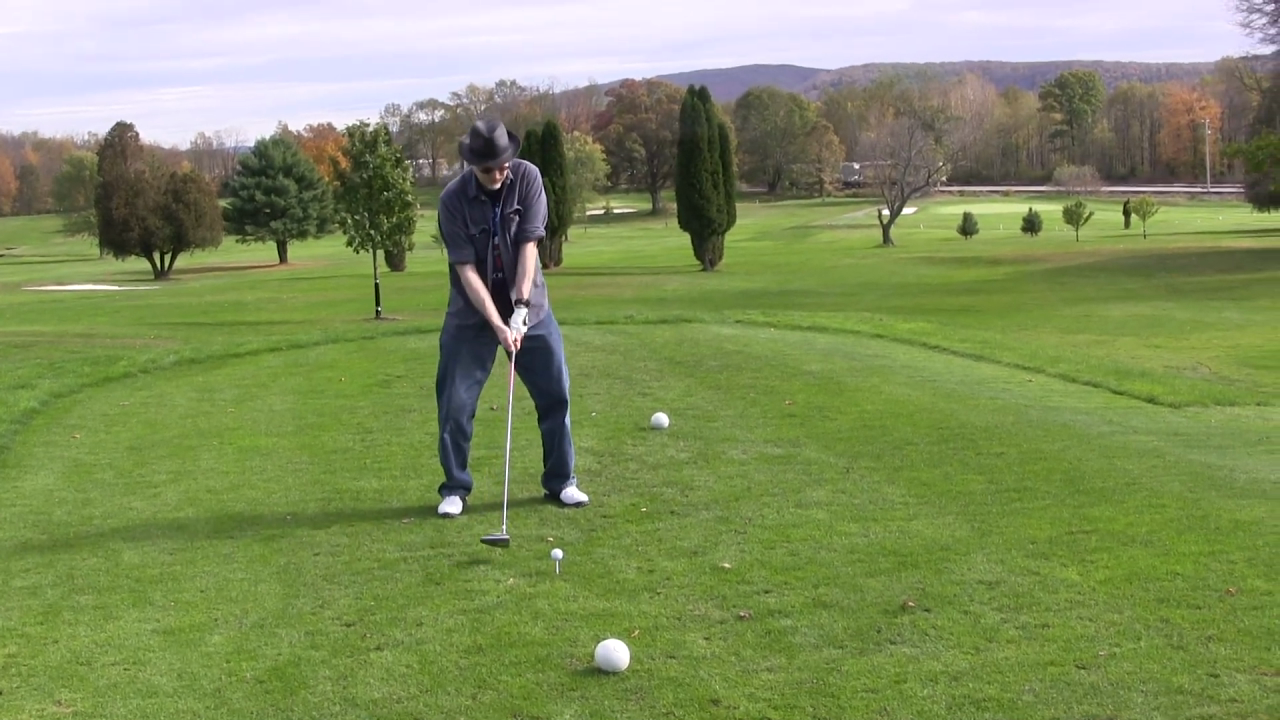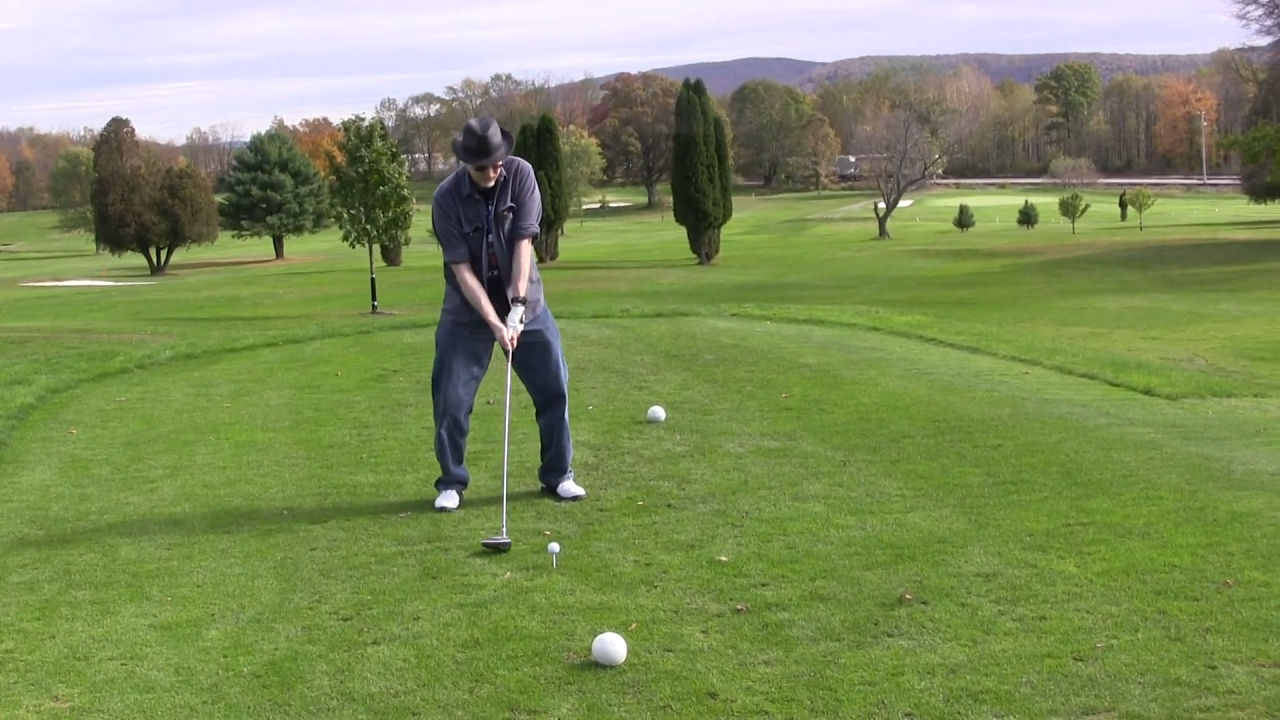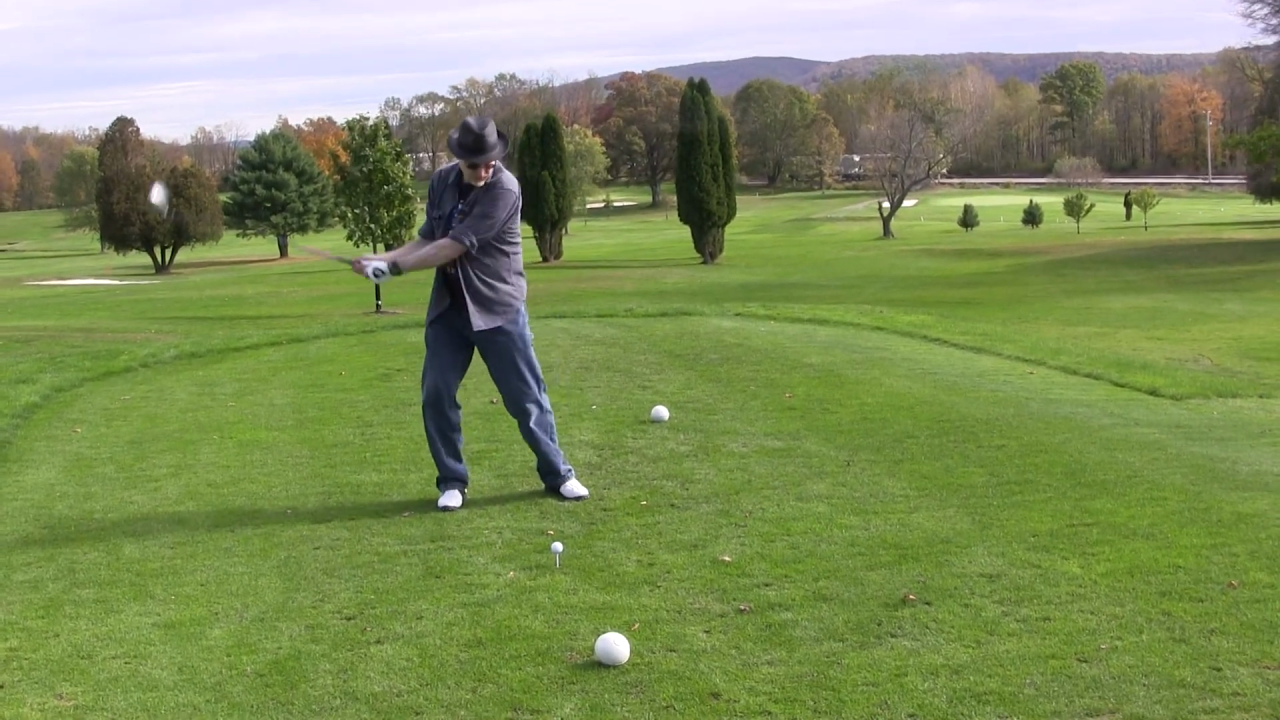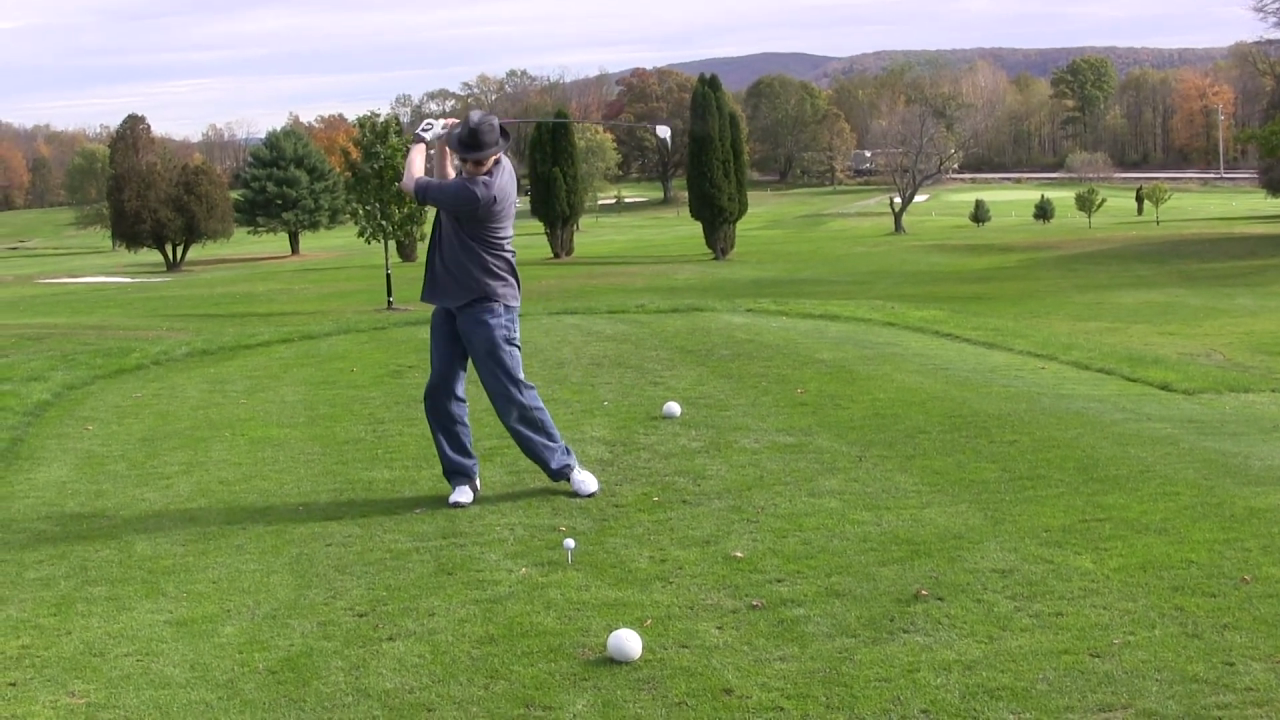
dt=0.5s
person 1, frame 1
left shoulder: (528, 177)
right shoulder: (453, 199)
left elbow: (529, 245)
right elbow: (466, 269)
left wrist: (520, 308)
right wrist: (496, 324)
left hip: (528, 306)
right hip: (472, 313)
left knee: (555, 393)
right knee: (455, 402)
left ankle: (560, 480)
right ankle: (455, 487)
person 1, frame 2
left shoulder: (521, 174)
right shoulder: (446, 197)
left elbow: (523, 242)
right elbow: (460, 268)
left wrist: (517, 304)
right wrist: (492, 321)
left hip: (525, 302)
right hip: (468, 310)
left knee: (553, 389)
right knee: (452, 400)
left ankle: (557, 474)
right ankle: (452, 482)
person 1, frame 3
left shoulder: (504, 189)
right shoulder: (442, 181)
left elbow: (453, 247)
right elbow: (428, 238)
left wrist: (392, 264)
right wrist: (387, 257)
left hip: (498, 308)
right hip: (448, 305)
left knee: (525, 396)
right knee: (437, 394)
left ankle: (558, 474)
right ankle: (453, 480)
person 1, frame 4
left shoulder: (483, 190)
right shoulder: (474, 174)
left elbow: (415, 185)
right elbow: (449, 188)
left wrist: (421, 141)
right wrist: (441, 144)
left hip: (488, 303)
right hip: (450, 299)
left knee: (510, 392)
right knee: (440, 392)
left ankle: (563, 465)
right ankle: (463, 476)
